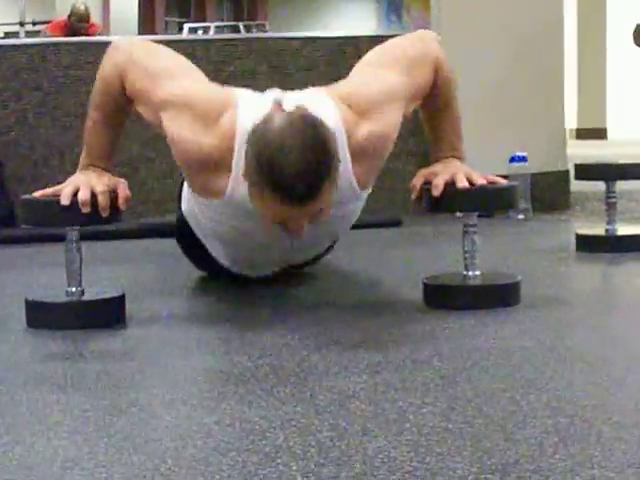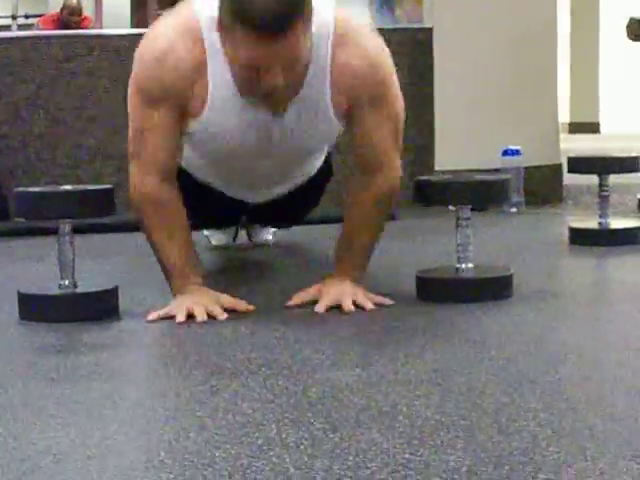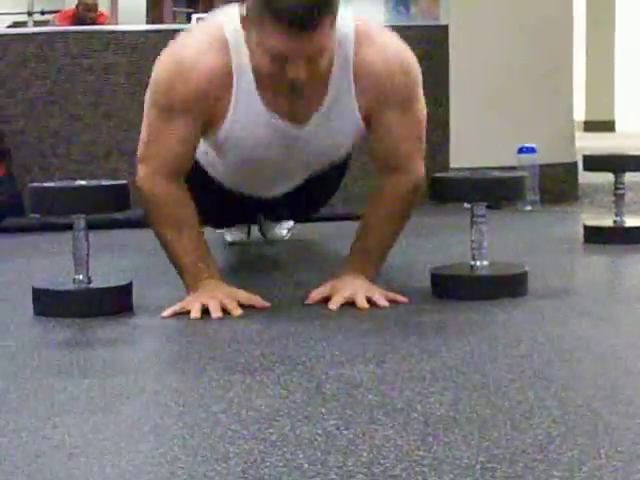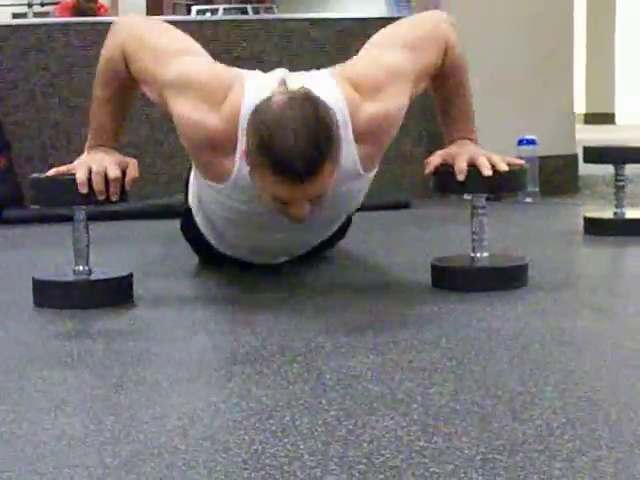
dt=0.5s
person 1, frame 1
left shoulder: (363, 132)
right shoulder: (208, 139)
left elbow: (426, 50)
right elbow: (124, 58)
left wrist: (449, 157)
right wrist: (93, 167)
person 1, frame 2
left shoulder: (358, 56)
right shoulder: (173, 50)
left elbow: (380, 171)
right elbow: (152, 180)
left wrist: (345, 273)
right wrist: (187, 285)
left ankle: (262, 222)
right ankle: (217, 219)
person 1, frame 3
left shoulder: (382, 60)
right shoulder: (196, 62)
left elbow: (404, 173)
right elbow: (156, 176)
left wrist: (361, 271)
right wrist: (201, 280)
left ankle: (276, 216)
right ankle: (237, 216)
person 1, frame 4
left shoulder: (369, 108)
right shoulder: (211, 117)
left elbow: (436, 28)
right elbow: (126, 34)
left wrist: (463, 139)
right wrist: (99, 148)
